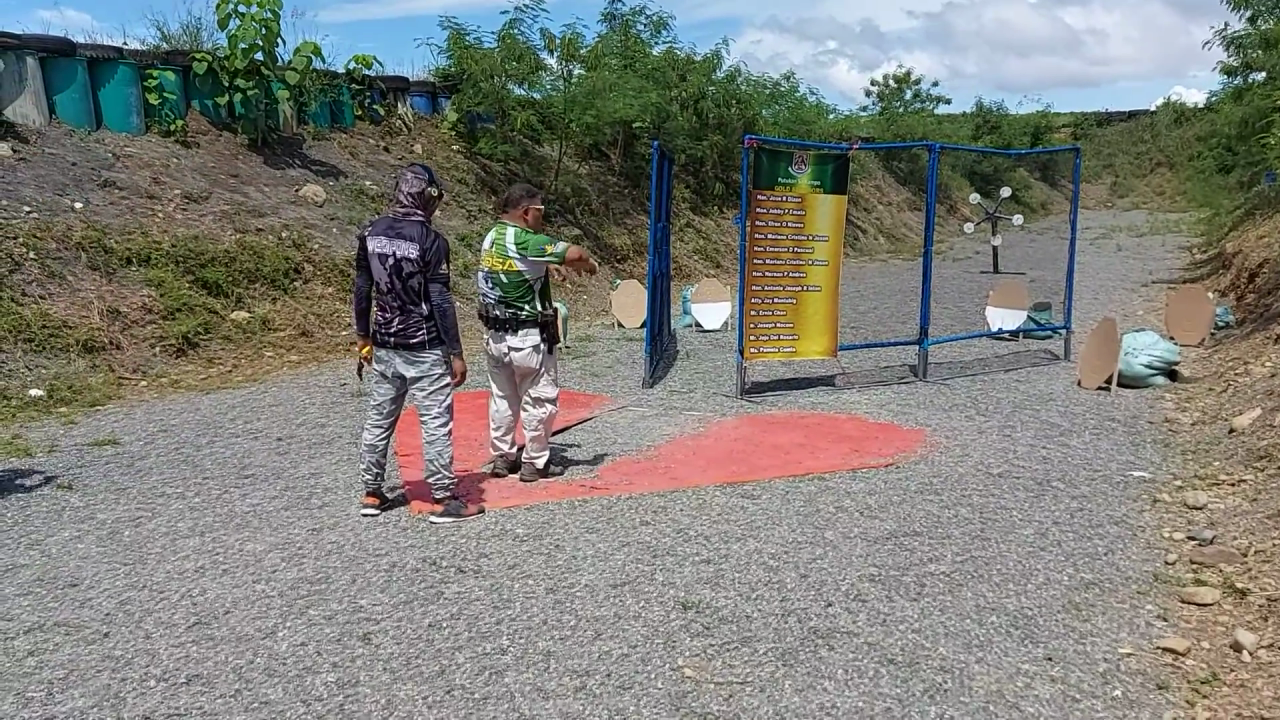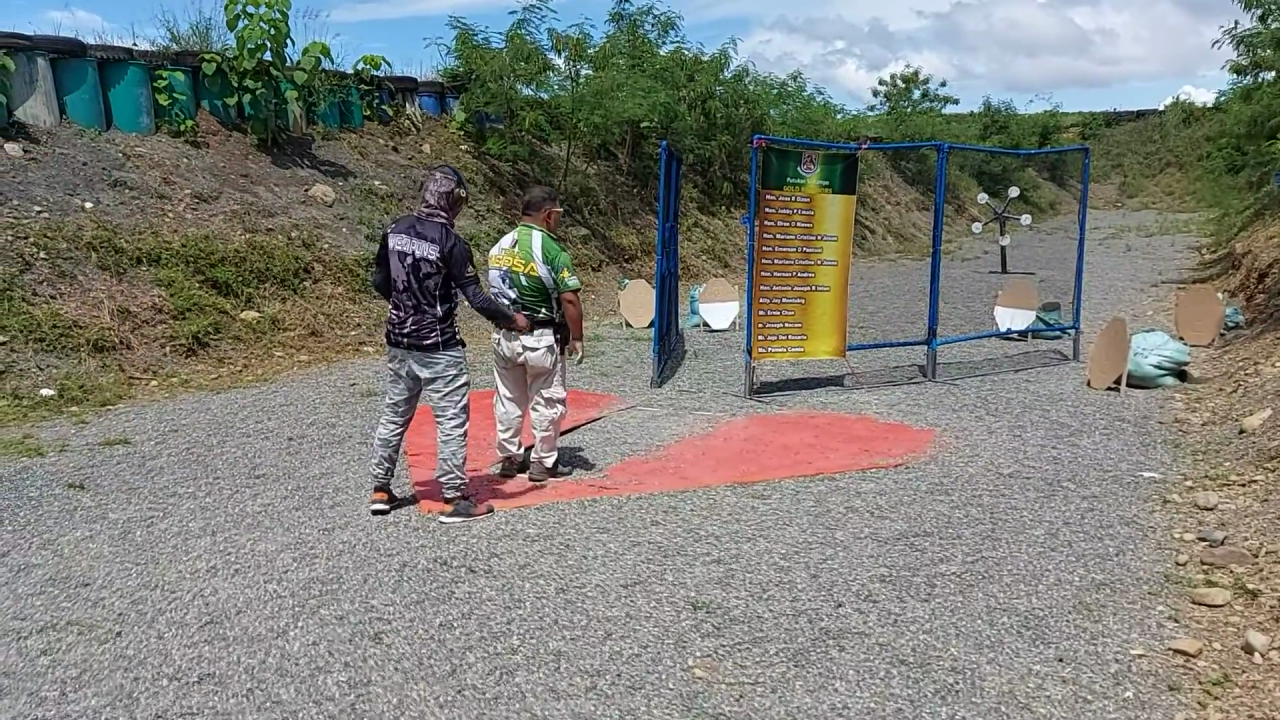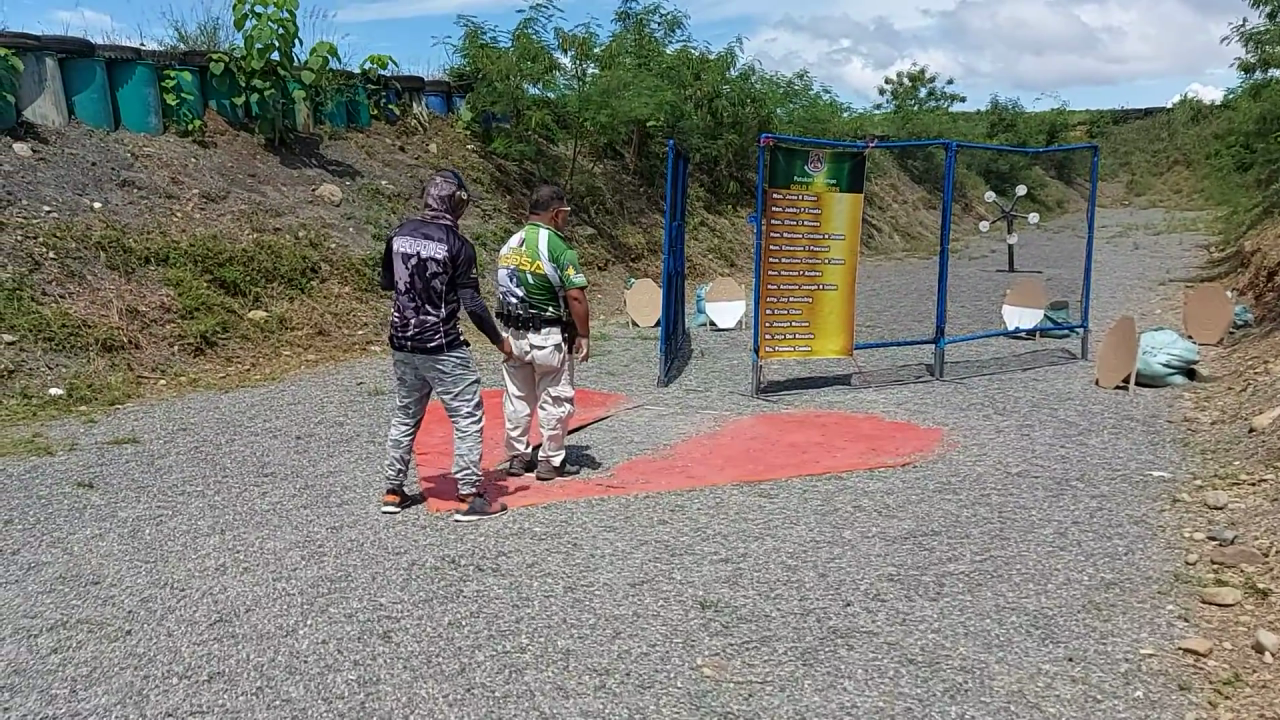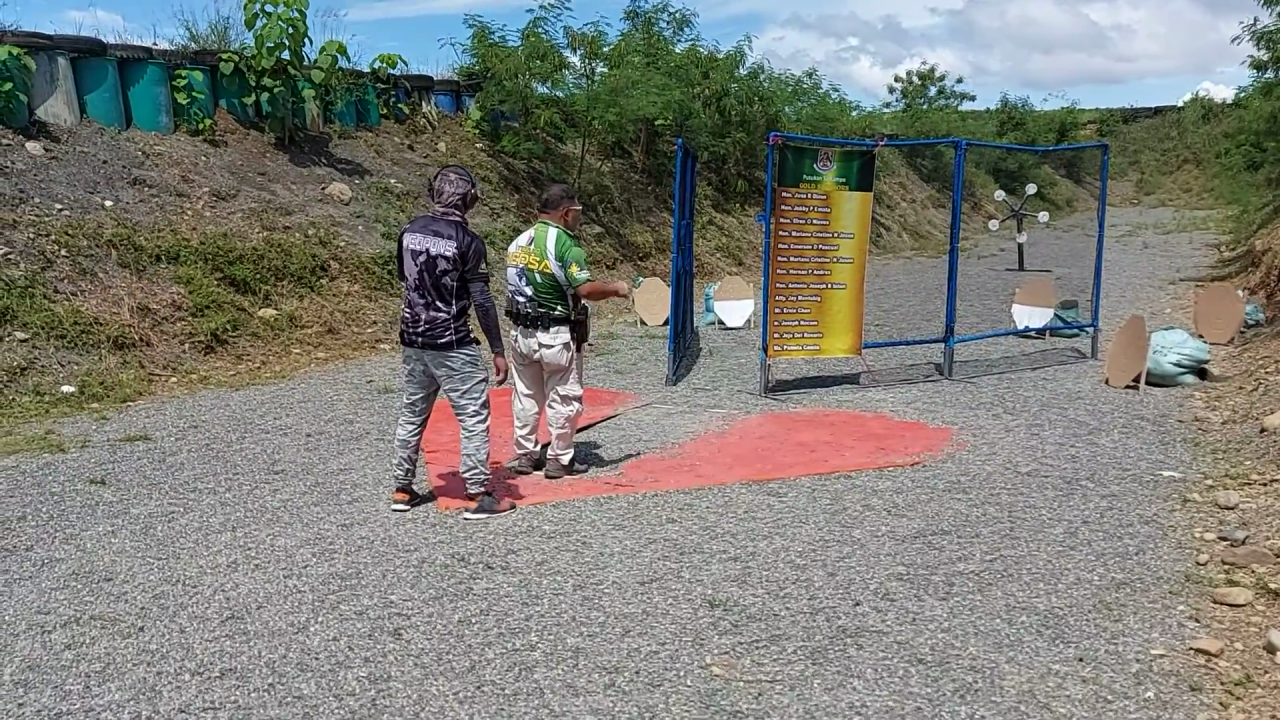
dt=0.7s
person 1, frame 1
left shoulder: (372, 232)
right shoulder: (430, 240)
left elbow: (362, 288)
right elbow: (440, 301)
left wrist: (364, 335)
right wrist: (456, 352)
left hip: (384, 345)
right hip: (424, 348)
left knee: (379, 419)
right knee: (436, 422)
left ankle: (372, 494)
right ankle: (444, 500)
person 1, frame 2
left shoulder: (395, 230)
right shoulder: (450, 243)
left elbow: (380, 282)
right elbow: (477, 299)
right wrist: (512, 320)
left hip: (400, 343)
right hip: (439, 347)
left knee: (394, 415)
right knee: (451, 421)
left ankle: (380, 490)
right ankle: (455, 500)
person 1, frame 3
left shoulder: (400, 234)
right shoulder: (456, 245)
left elbow: (386, 282)
right elbow: (473, 304)
right wrist: (499, 340)
left hip: (403, 344)
right hip: (442, 347)
left knee: (404, 416)
right knee: (467, 418)
left ankle: (393, 491)
right ankle: (469, 498)
person 1, frame 4
left shoulder: (410, 231)
right shoulder: (467, 241)
right elbow: (482, 301)
right wrist: (498, 351)
left hip: (414, 341)
right hip: (452, 345)
left knee: (412, 414)
right knee: (474, 417)
left ankle: (402, 489)
right ankle: (478, 496)
person 2, frame 1
left shoulder: (490, 240)
right shoulder: (526, 241)
right elbow: (572, 254)
right wrist: (589, 261)
left hip: (495, 335)
right hip: (528, 337)
left knee: (502, 399)
right knee: (539, 401)
left ankle: (501, 458)
right ankle: (535, 463)
person 2, frame 2
left shoulder: (500, 245)
right shoulder: (550, 249)
left elbow: (495, 289)
right elbow: (569, 299)
right wrist: (576, 337)
left hip: (504, 335)
right hip: (540, 338)
left knee: (508, 399)
right knee: (547, 402)
left ankle: (509, 459)
right ankle: (543, 463)
person 2, frame 3
left shoulder: (510, 244)
right shoulder: (557, 246)
left elbow: (506, 288)
right elbow: (575, 296)
right wrist: (583, 335)
left hip: (513, 334)
right hip: (548, 336)
left knee: (517, 398)
right knee: (555, 400)
left ankle: (517, 458)
right ankle: (551, 462)
person 2, frame 4
left shoulder: (518, 242)
right shoulder: (564, 245)
left elbow: (517, 285)
right elbow: (586, 289)
right wrist: (616, 288)
left hip: (522, 332)
right hip: (556, 335)
left knee: (525, 396)
right knee: (563, 399)
left ankle: (524, 456)
right ankle: (559, 460)
